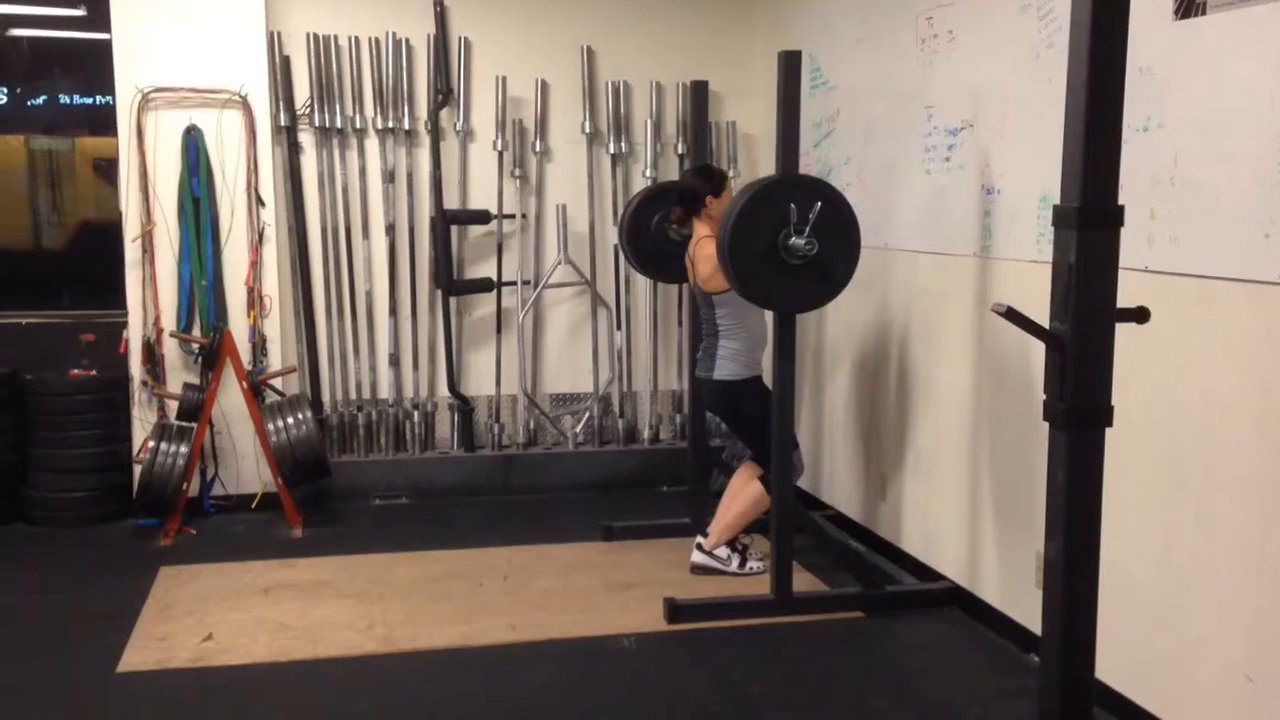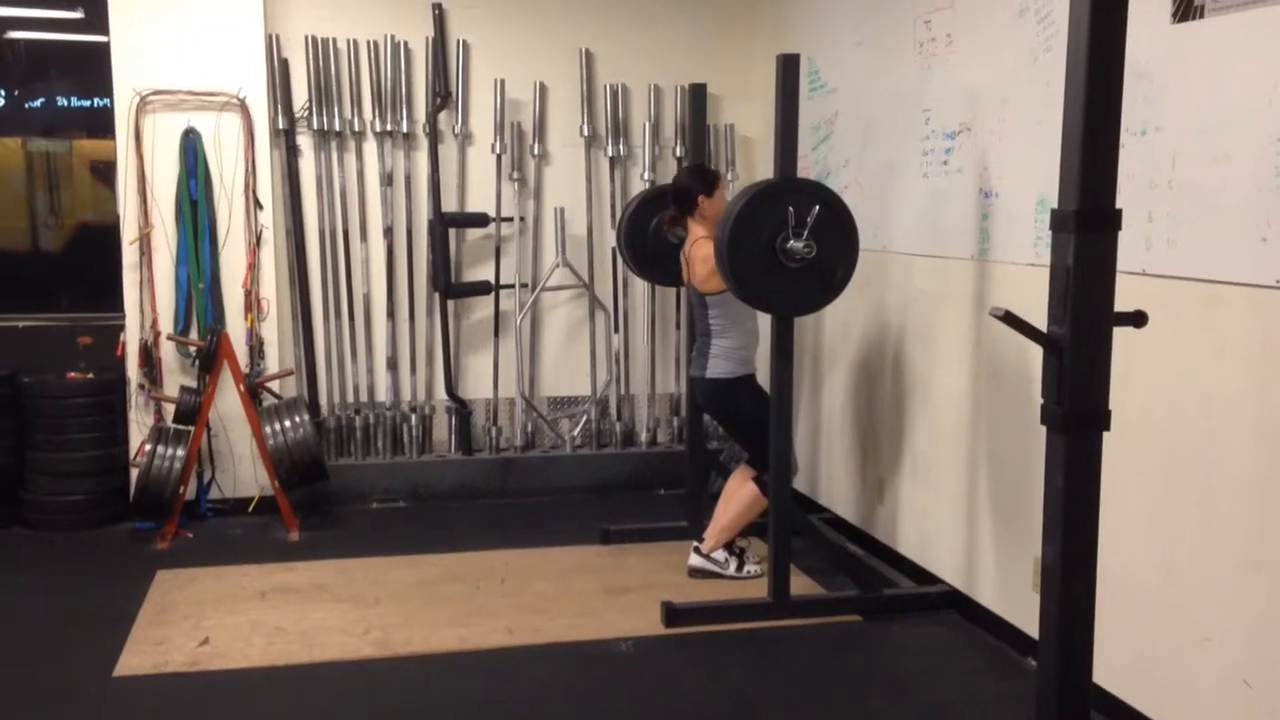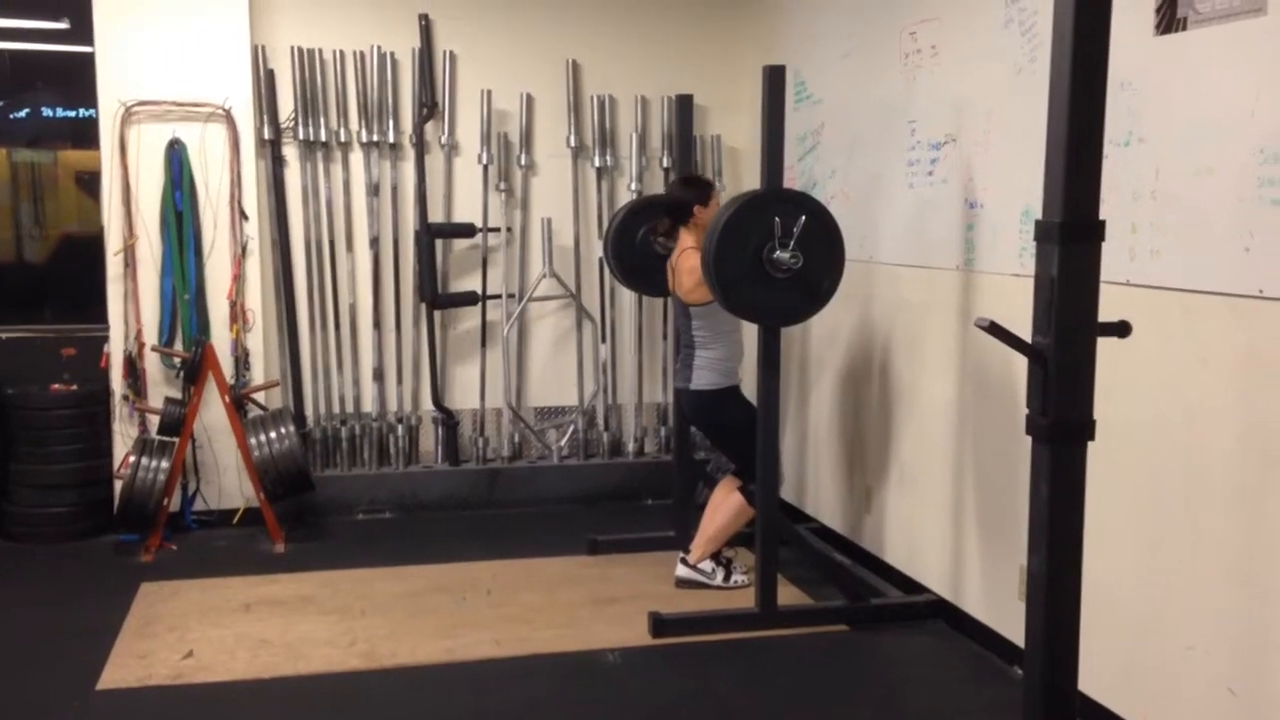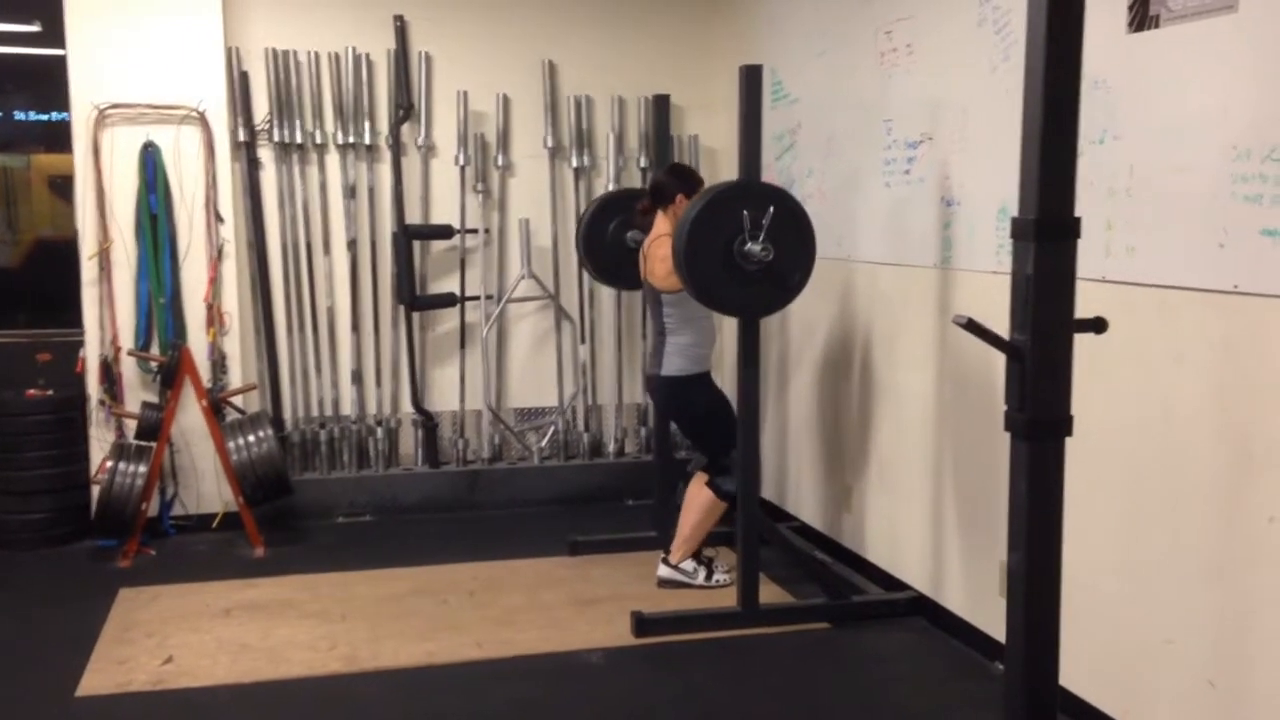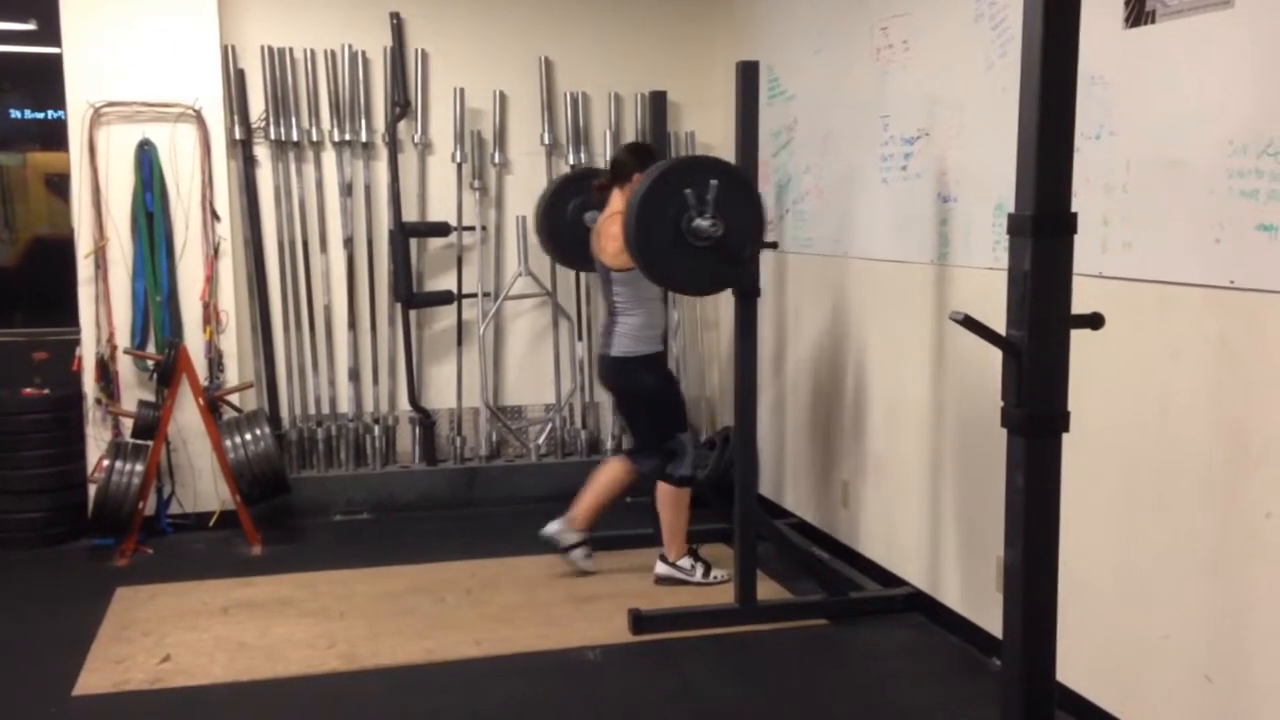
dt=0.5s
person 1, frame 1
left shoulder: (700, 247)
right shoulder: (714, 252)
left hip: (721, 374)
right hip: (733, 379)
left knee: (766, 455)
left ankle: (718, 534)
right ankle: (713, 547)
person 1, frame 2
left shoulder: (694, 247)
right shoulder: (709, 253)
left hip: (713, 374)
right hip: (726, 378)
left knee: (761, 458)
left ankle: (716, 538)
right ankle: (710, 551)
person 1, frame 3
left shoulder: (681, 257)
right shoulder: (696, 264)
left hip: (697, 385)
right hip: (711, 390)
left knee: (747, 467)
left ankle: (704, 549)
right ankle: (697, 561)
person 1, frame 4
left shoulder: (652, 245)
right shoulder: (670, 252)
left hip: (669, 374)
right hip: (683, 377)
left knee: (719, 461)
right knee: (732, 468)
left ankle: (685, 550)
right ankle: (678, 562)
person 1, frame 5
left shoulder: (605, 224)
right shoulder: (623, 230)
left hip: (618, 356)
right hip: (637, 360)
left knee: (643, 452)
right knee: (677, 452)
left ankle: (568, 528)
right ankle: (676, 560)
